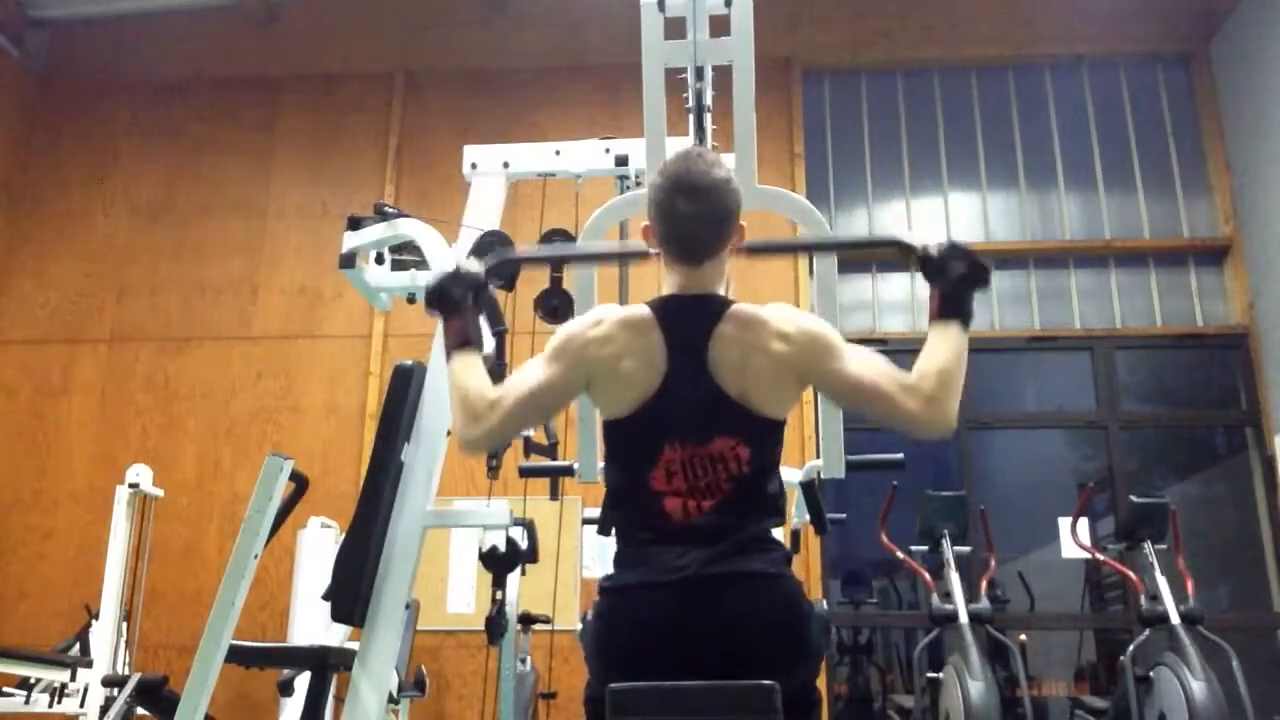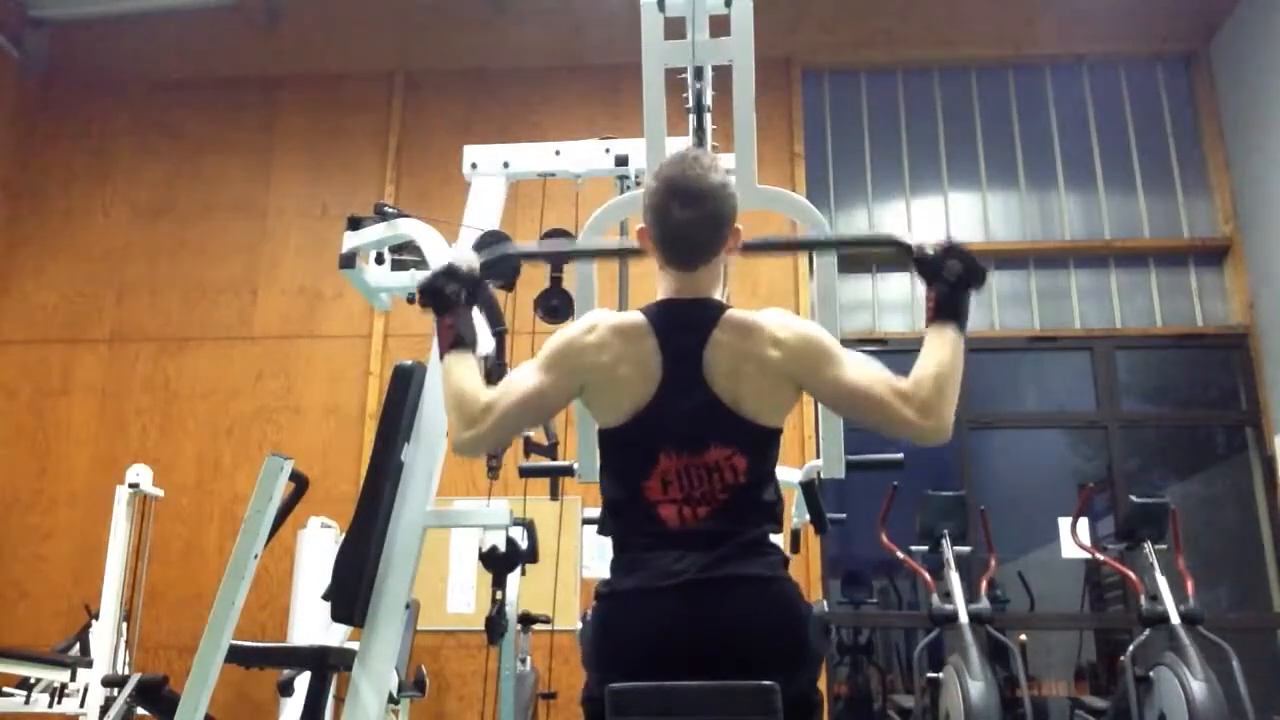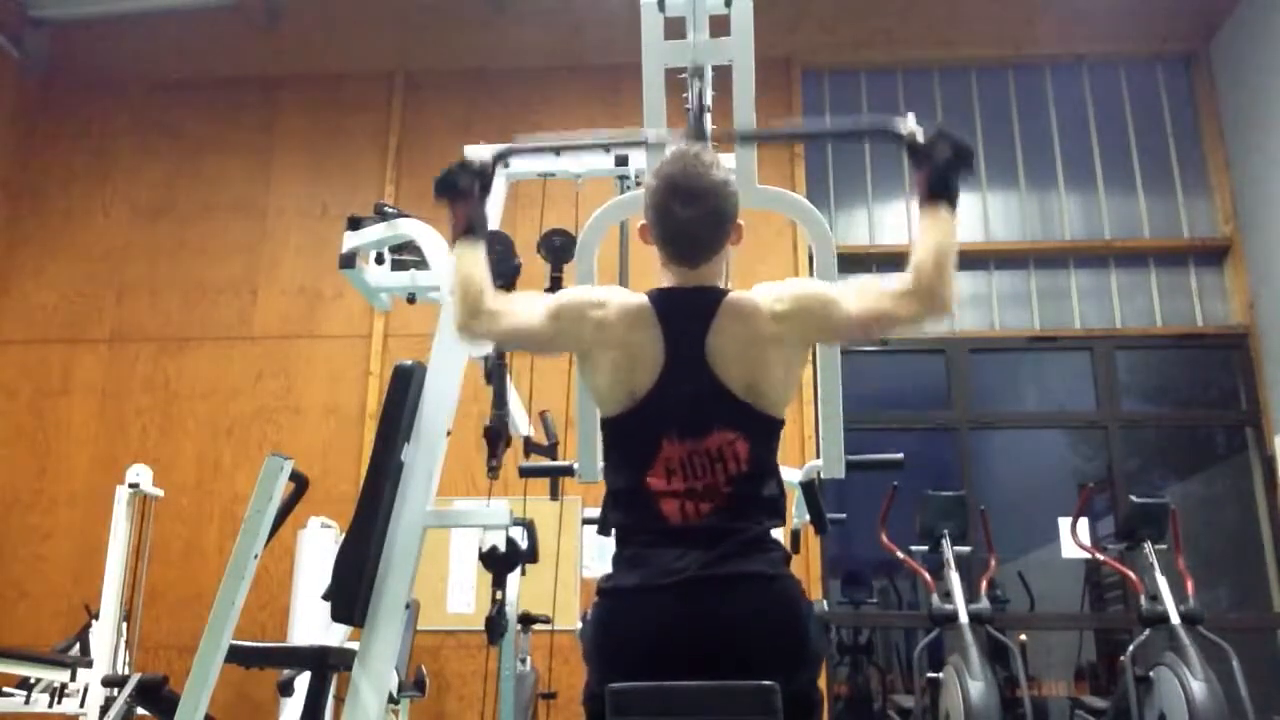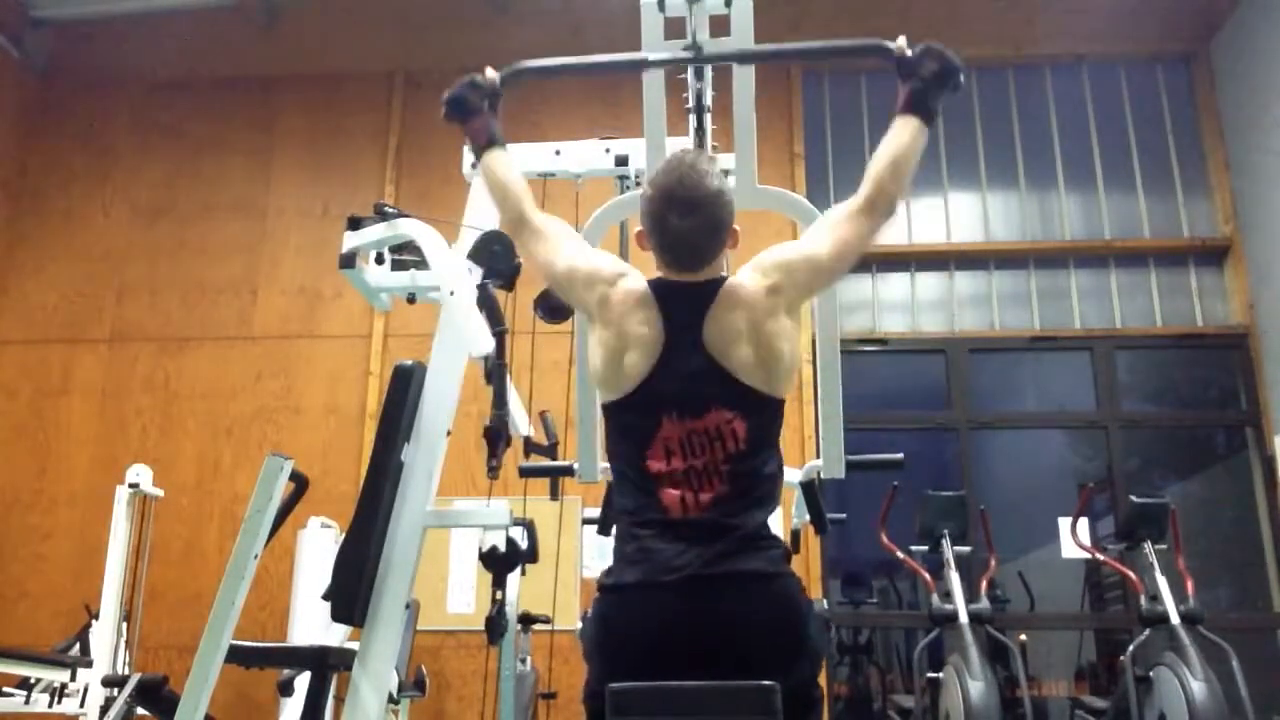
dt=0.3s
person 1, frame 1
left shoulder: (600, 338)
right shoulder: (785, 336)
left elbow: (477, 428)
right elbow: (931, 413)
left wrist: (461, 329)
right wrist: (949, 307)
left hip: (638, 616)
right hip: (760, 613)
person 1, frame 2
left shoulder: (595, 344)
right shoulder: (781, 342)
left elbow: (471, 432)
right elbow: (928, 417)
left wrist: (455, 326)
right wrist: (946, 309)
left hip: (635, 621)
right hip: (758, 617)
person 1, frame 3
left shoulder: (602, 324)
right shoulder: (779, 321)
left elbow: (478, 315)
right elbow: (925, 294)
left wrist: (468, 215)
right wrist: (937, 188)
left hip: (638, 615)
right hip: (758, 610)
person 1, frame 4
left shoulder: (612, 305)
right shoulder: (770, 299)
left elbow: (522, 216)
right elbow: (873, 202)
left wrist: (484, 131)
right wrist: (916, 102)
left hip: (637, 608)
right hip: (759, 605)
